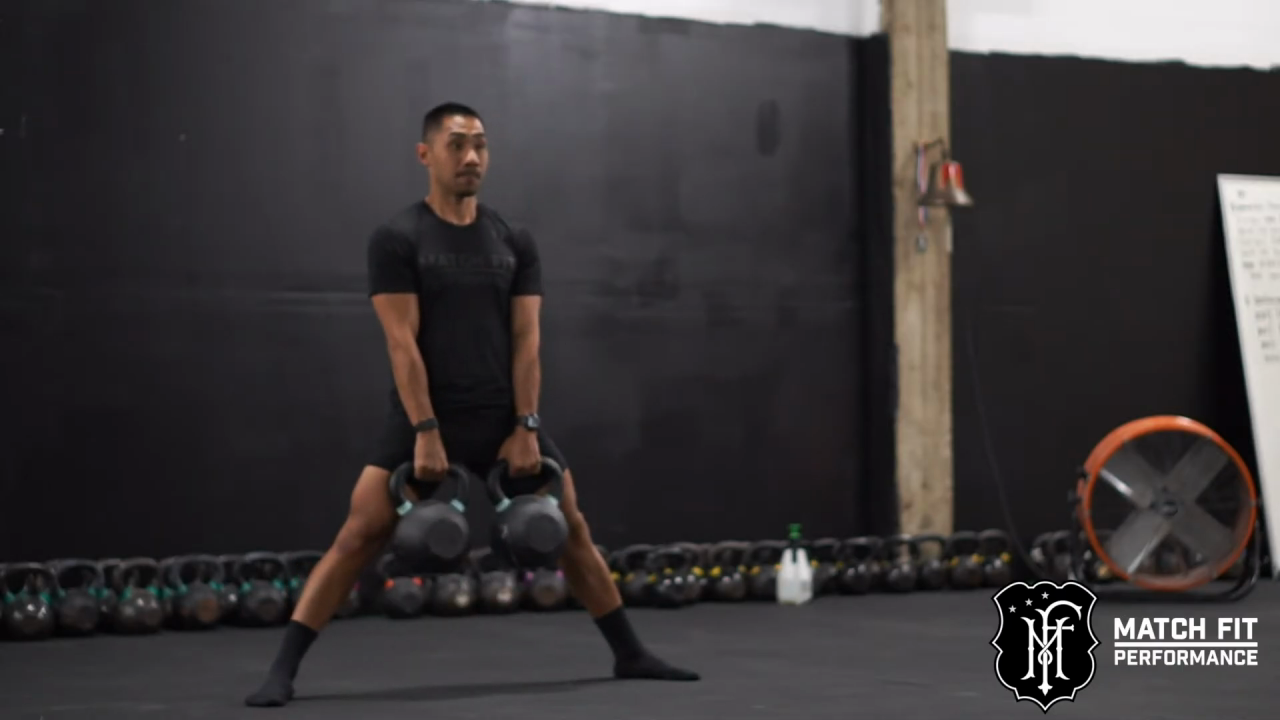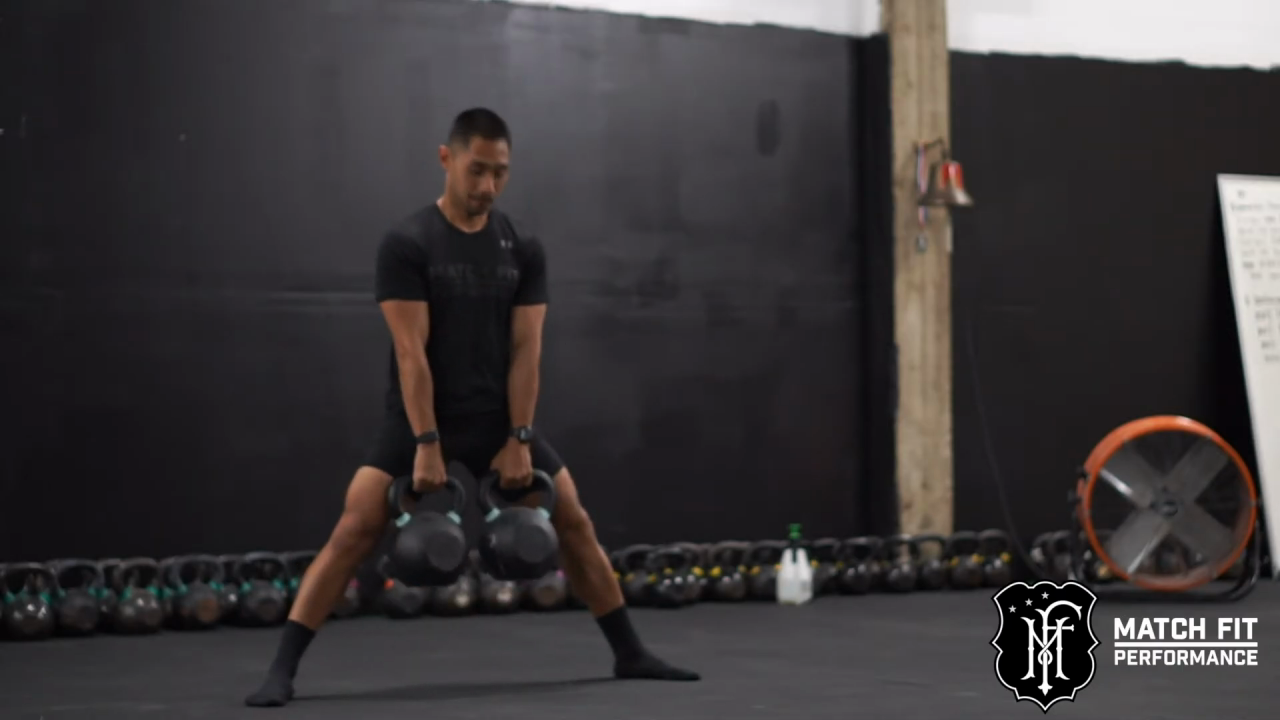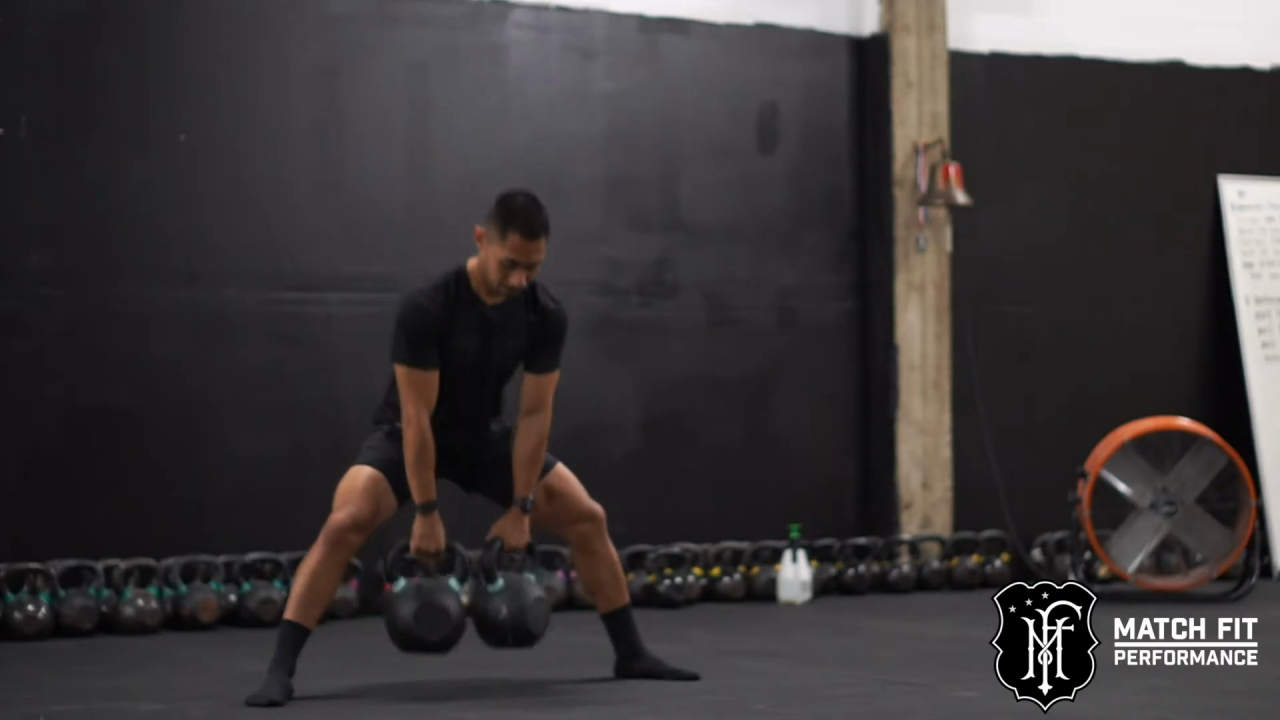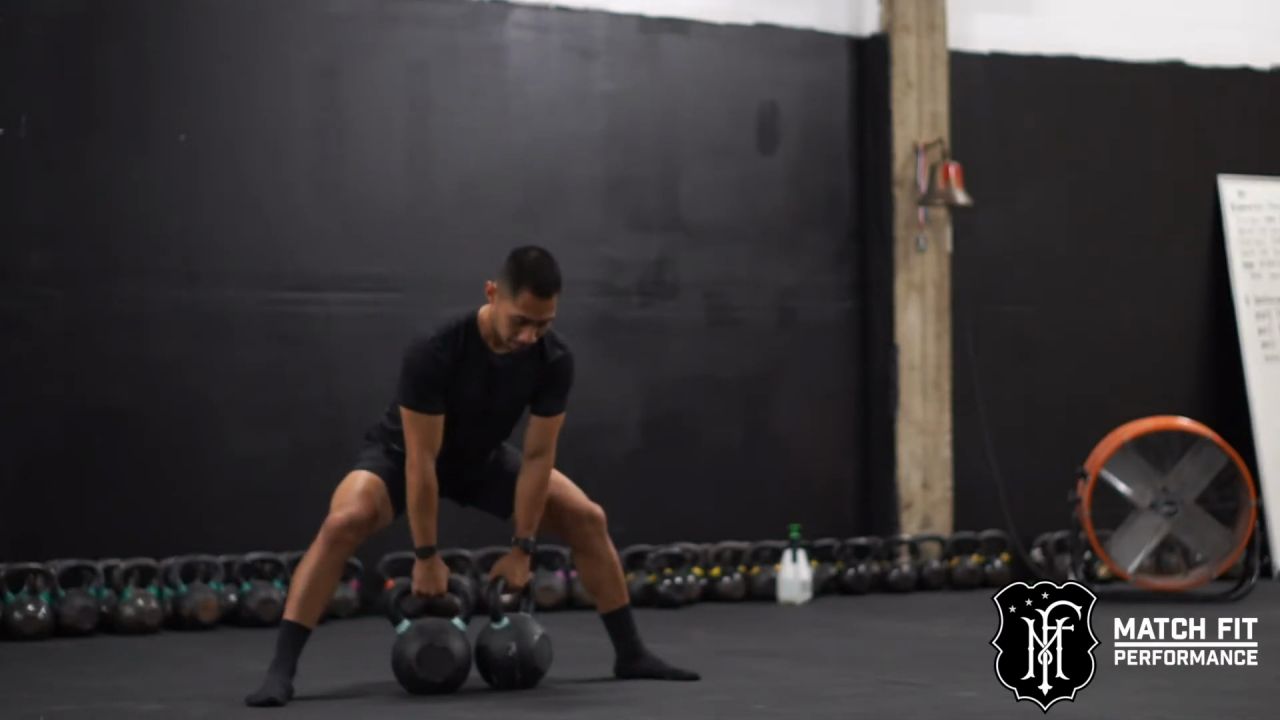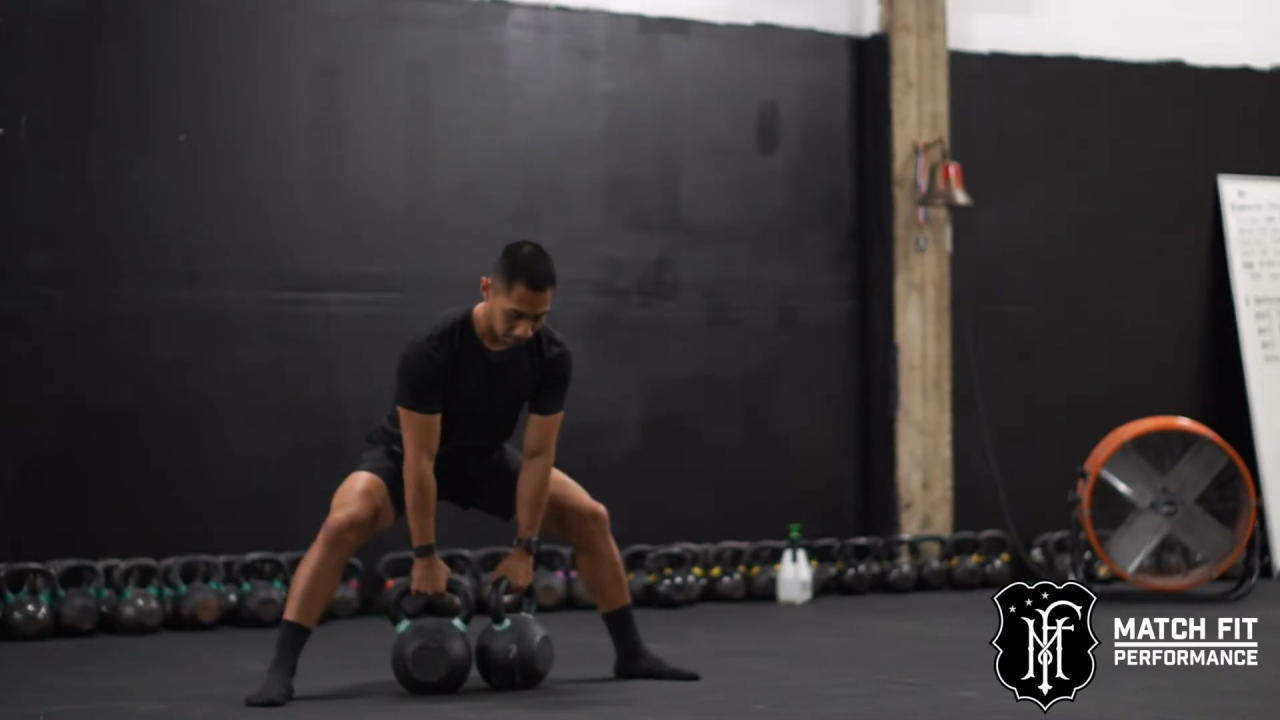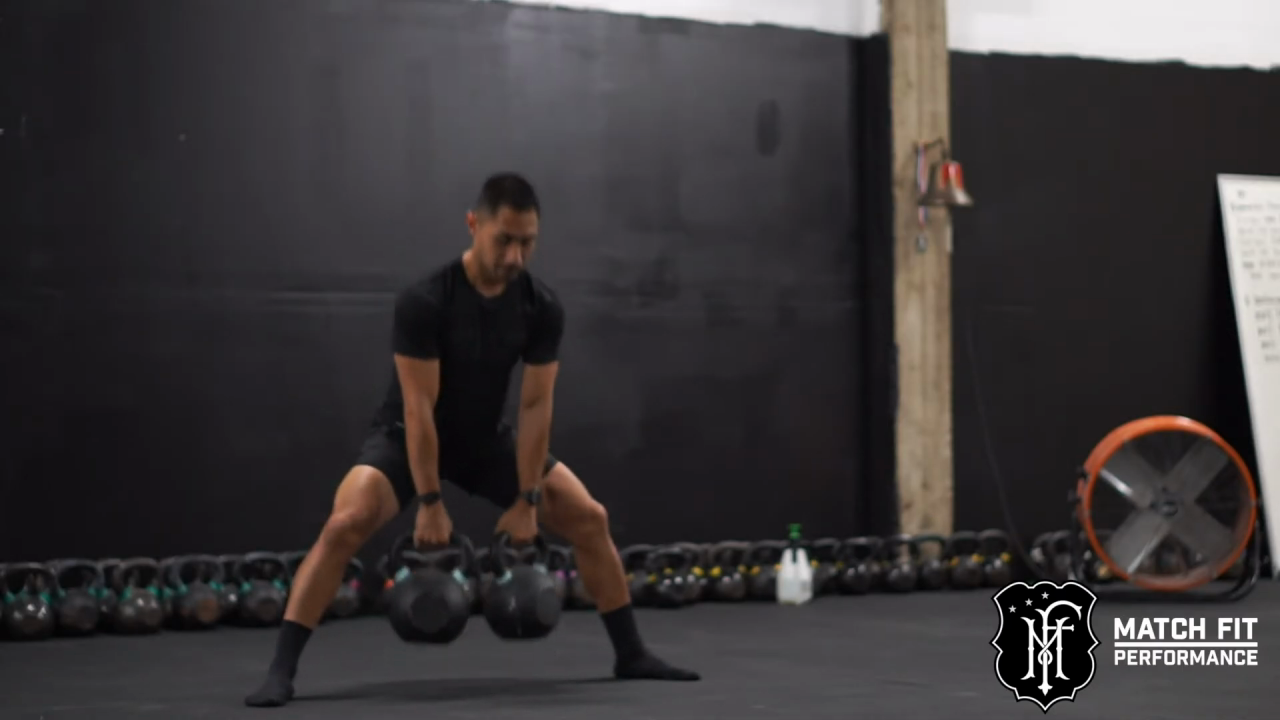
dt=0.5s
person 1, frame 1
left shoulder: (515, 243)
right shoulder: (397, 239)
left elbow: (526, 341)
right elbow: (402, 343)
left wrist: (526, 429)
right wrist: (426, 433)
left hip: (503, 420)
right hip: (425, 419)
left knee: (571, 531)
right knee: (358, 537)
left ankle: (630, 654)
right ankle: (282, 671)
person 1, frame 2
left shoulder: (523, 248)
right shoulder: (406, 244)
left elbow: (525, 351)
right elbow: (411, 352)
left wrist: (519, 441)
right wrist: (427, 445)
left hip: (496, 419)
right hip: (418, 418)
left knee: (574, 526)
right knee: (354, 532)
left ankle: (630, 654)
right ankle: (281, 671)
person 1, frame 3
left shoulder: (546, 314)
right shoulder: (425, 308)
left elbow: (535, 413)
right elbow: (416, 418)
left wrist: (520, 510)
right wrist: (426, 514)
left hip: (484, 436)
right hip: (405, 436)
left knee: (587, 518)
right knee: (345, 524)
left ankle: (631, 653)
right ankle: (280, 669)
person 1, frame 4
left shoulder: (555, 359)
right shoulder: (433, 352)
left elbow: (538, 456)
right elbow: (421, 461)
left wrist: (521, 551)
right wrist: (427, 557)
left hip: (483, 457)
right hip: (401, 453)
left knee: (587, 519)
right knee: (343, 524)
left ankle: (631, 654)
right ankle: (281, 670)
person 1, frame 5
left shoulder: (552, 356)
right shoulder: (429, 351)
left elbow: (538, 455)
right elbow: (419, 460)
left wrist: (524, 550)
right wrist: (426, 557)
left hip: (484, 458)
right hip: (403, 455)
left knee: (591, 518)
right knee: (344, 524)
left ankle: (631, 654)
right ankle: (281, 670)
person 1, frame 6
left shoulder: (541, 306)
right shoulder: (424, 301)
left elbow: (535, 406)
right elbow: (419, 408)
left wrist: (526, 503)
right wrist: (429, 506)
left hip: (486, 439)
right hip: (408, 438)
left knee: (590, 518)
right knee: (345, 525)
left ankle: (632, 654)
right ankle: (280, 670)
